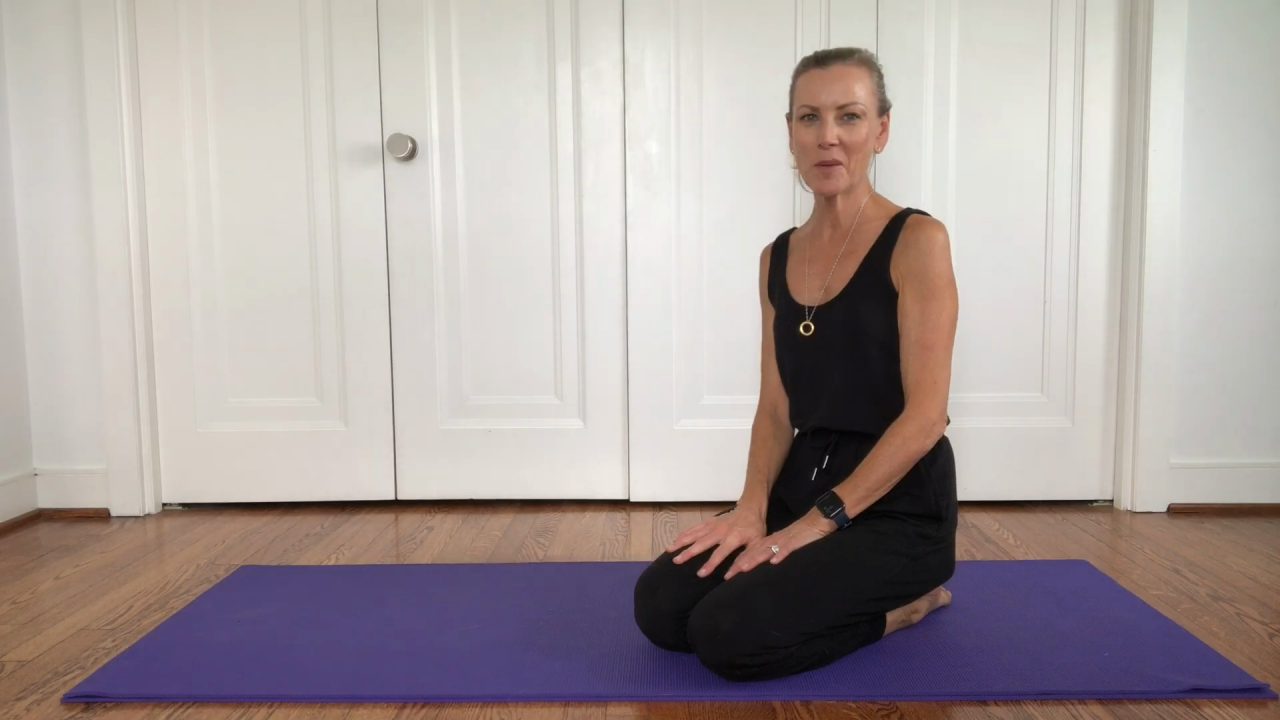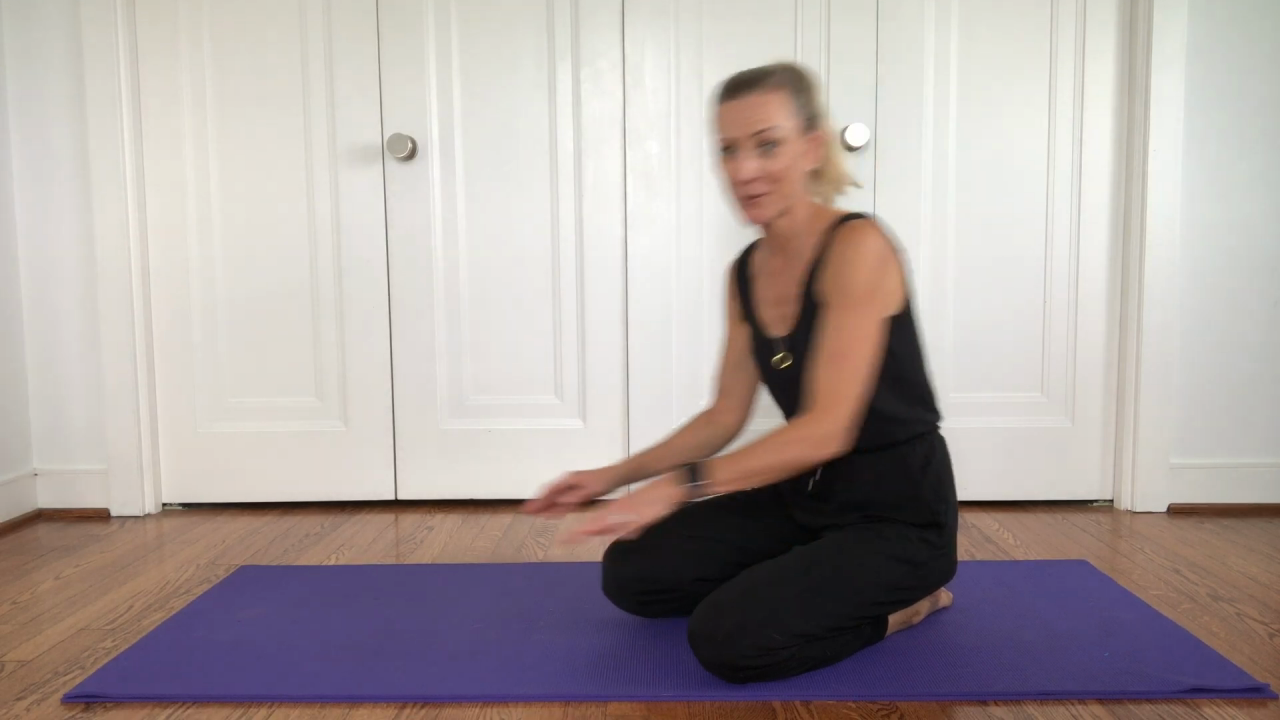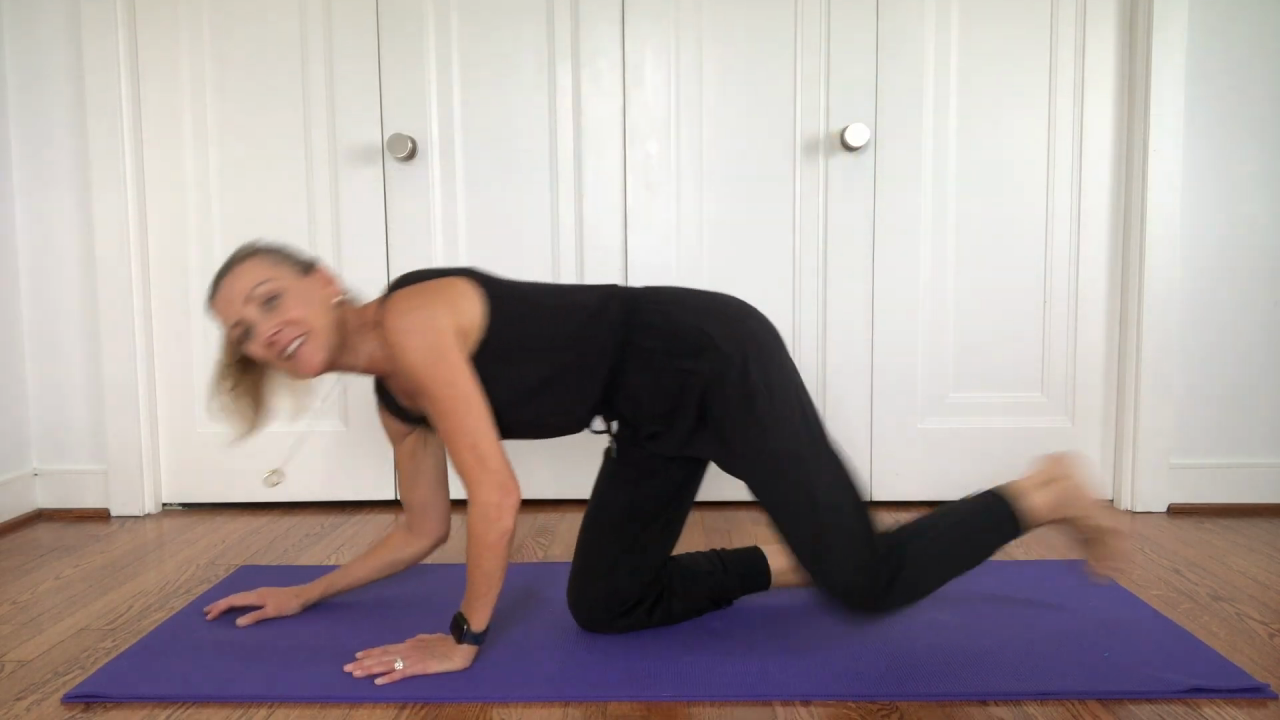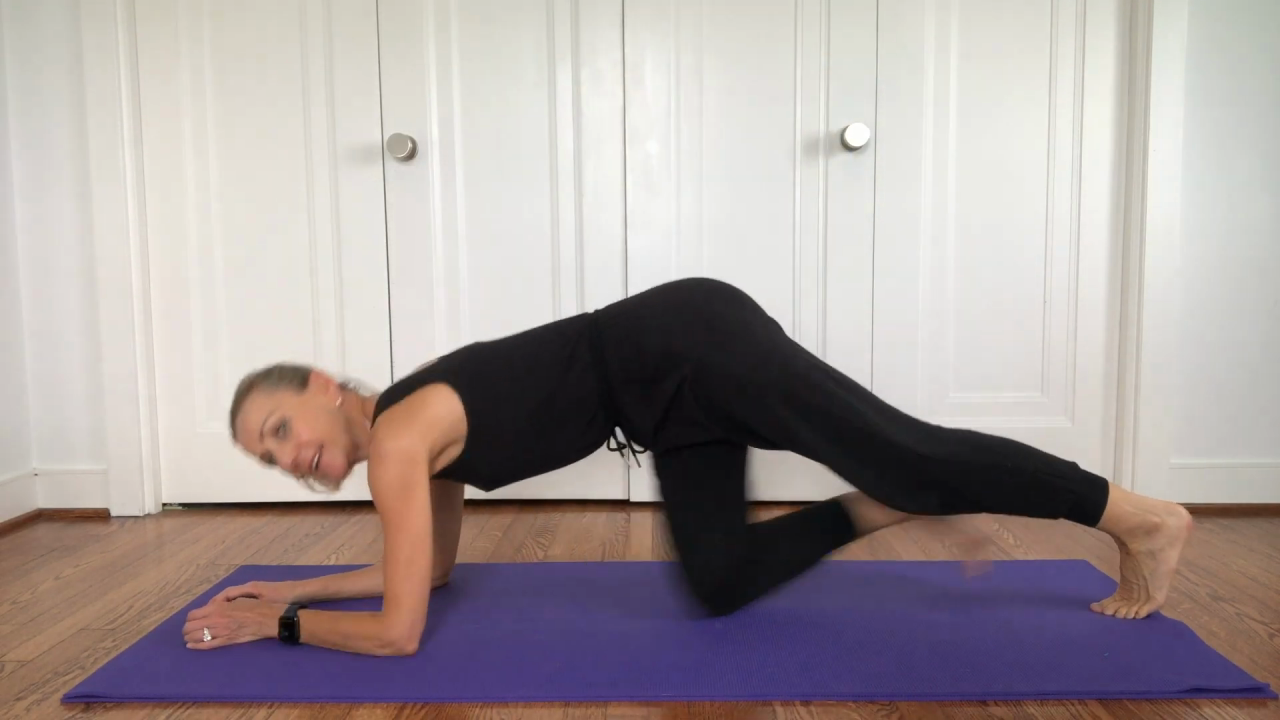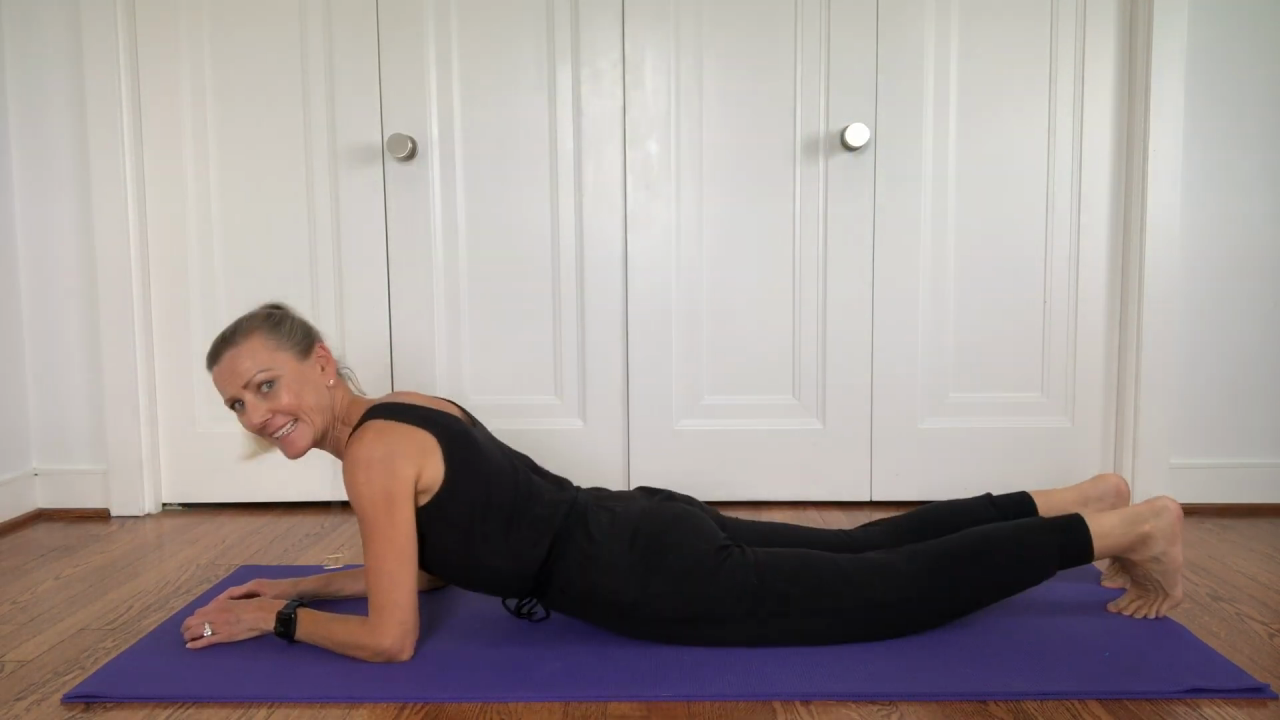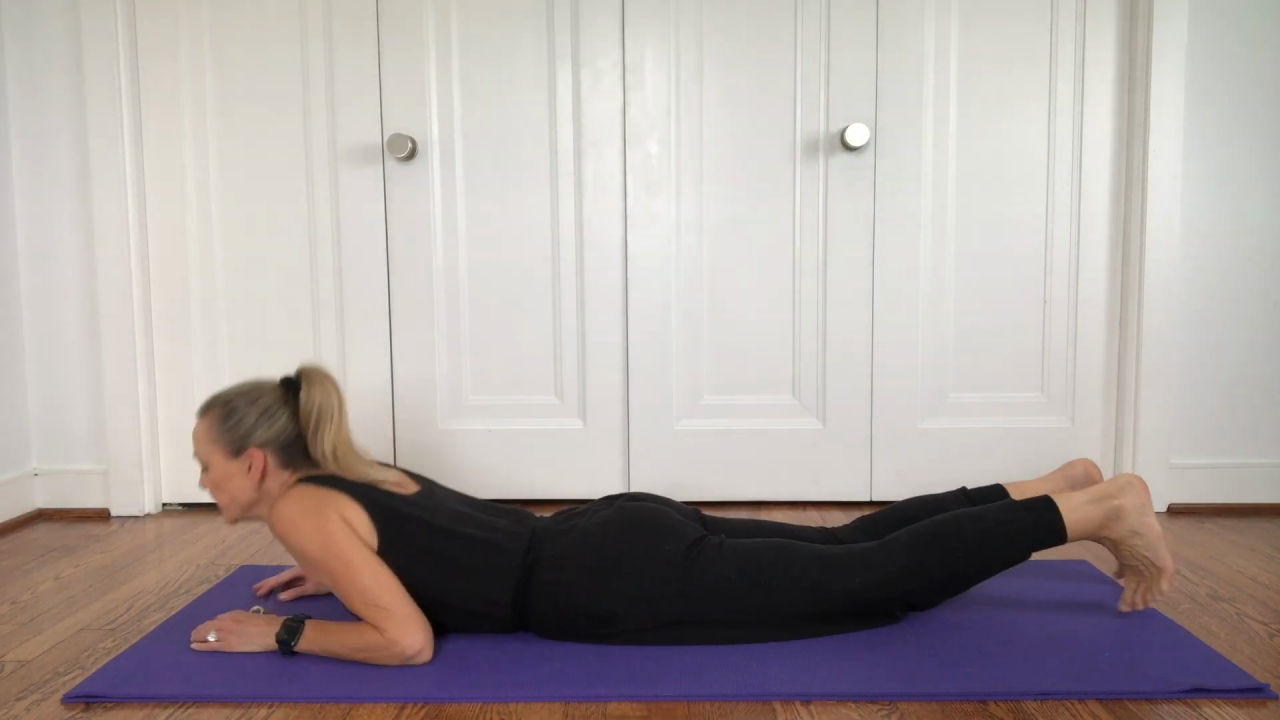
dt=0.7s
person 1, frame 1
left shoulder: (916, 240)
right shoulder: (777, 258)
left elbow: (925, 415)
right elbow: (776, 407)
left wrist: (821, 521)
right wrist: (752, 507)
left hip: (895, 506)
right hip: (803, 485)
left knee: (727, 634)
right knee: (661, 609)
left ankle: (902, 601)
right ankle: (842, 590)
person 1, frame 2
left shoulder: (858, 247)
right shoulder: (745, 273)
left elbow: (827, 429)
right elbow: (723, 418)
left wrist: (678, 488)
right wrist: (614, 477)
left hip: (896, 512)
right hip: (807, 496)
left knee: (726, 640)
right knee: (631, 575)
left ankle: (901, 600)
right ankle: (829, 586)
person 1, frame 3
left shoulder: (410, 323)
right shoulder: (394, 391)
left elbow: (497, 494)
right elbow: (421, 529)
left wrist: (465, 639)
right wrist: (306, 593)
left hip: (708, 356)
right hip: (656, 403)
left knee: (865, 584)
right knee: (605, 606)
left ankle: (1042, 496)
right ankle: (791, 560)
person 1, frame 4
left shoulder: (395, 435)
right shoulder: (414, 433)
left elbow: (398, 629)
right elbow: (430, 570)
left wrist: (278, 625)
right wrist: (297, 587)
left hip: (690, 349)
right hip: (673, 376)
left knee: (901, 454)
right knee: (717, 582)
left ankle: (1138, 516)
right ankle: (886, 507)
person 1, frame 5
left shoulder: (373, 450)
right shoulder: (404, 412)
left elbow: (390, 639)
right elbow: (432, 562)
left wrist: (277, 621)
right wrist: (303, 584)
left hip: (644, 582)
right hip: (648, 534)
left knee: (898, 592)
right knee: (866, 551)
left ankle: (1127, 528)
right ankle: (1074, 500)
person 1, frame 6
left shoulder: (299, 507)
right shoulder: (358, 478)
left elbow: (409, 640)
left wrist: (281, 636)
right wrist: (338, 577)
left hip: (613, 587)
right hip: (622, 537)
left knee: (876, 578)
right knee: (851, 547)
left ankle: (1093, 509)
right ankle: (1050, 489)
